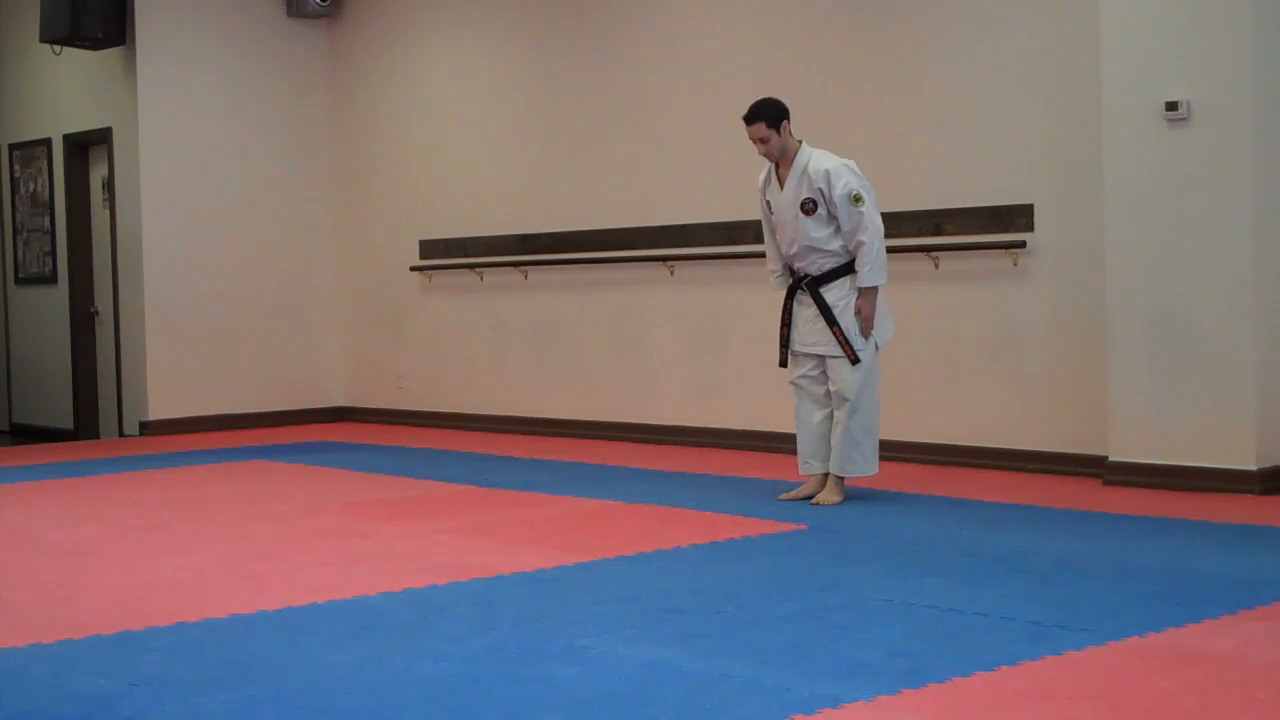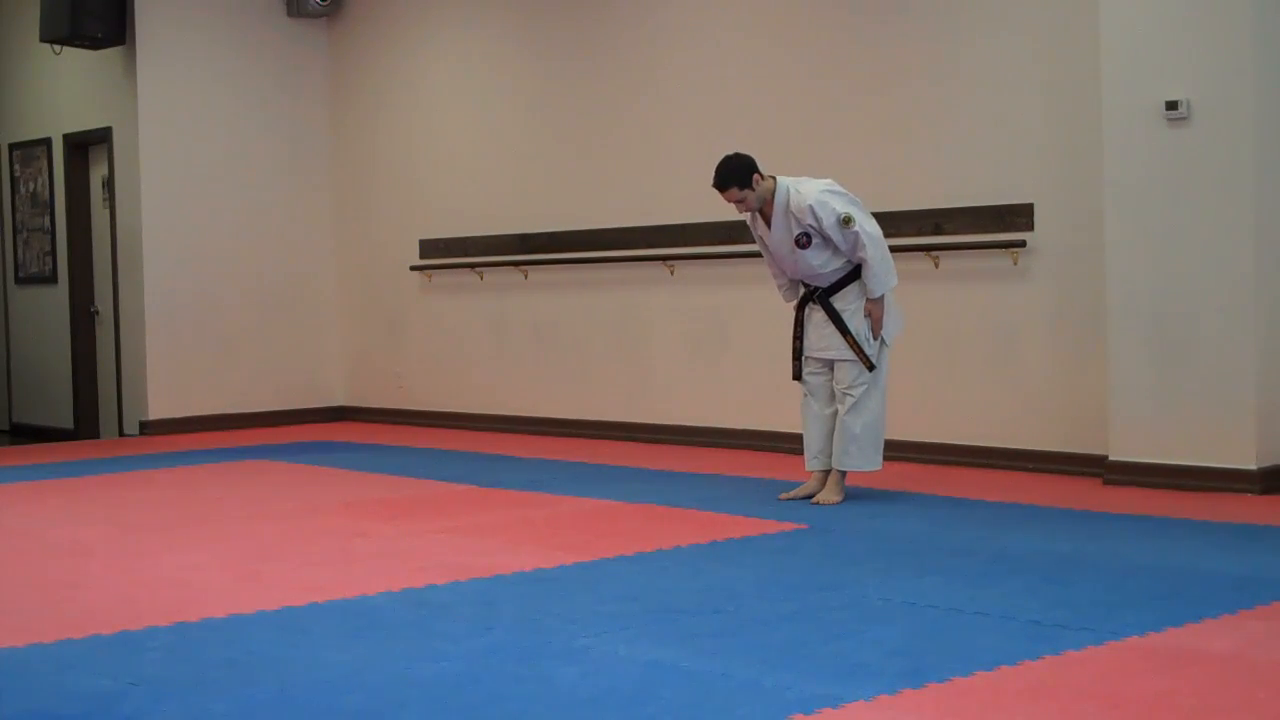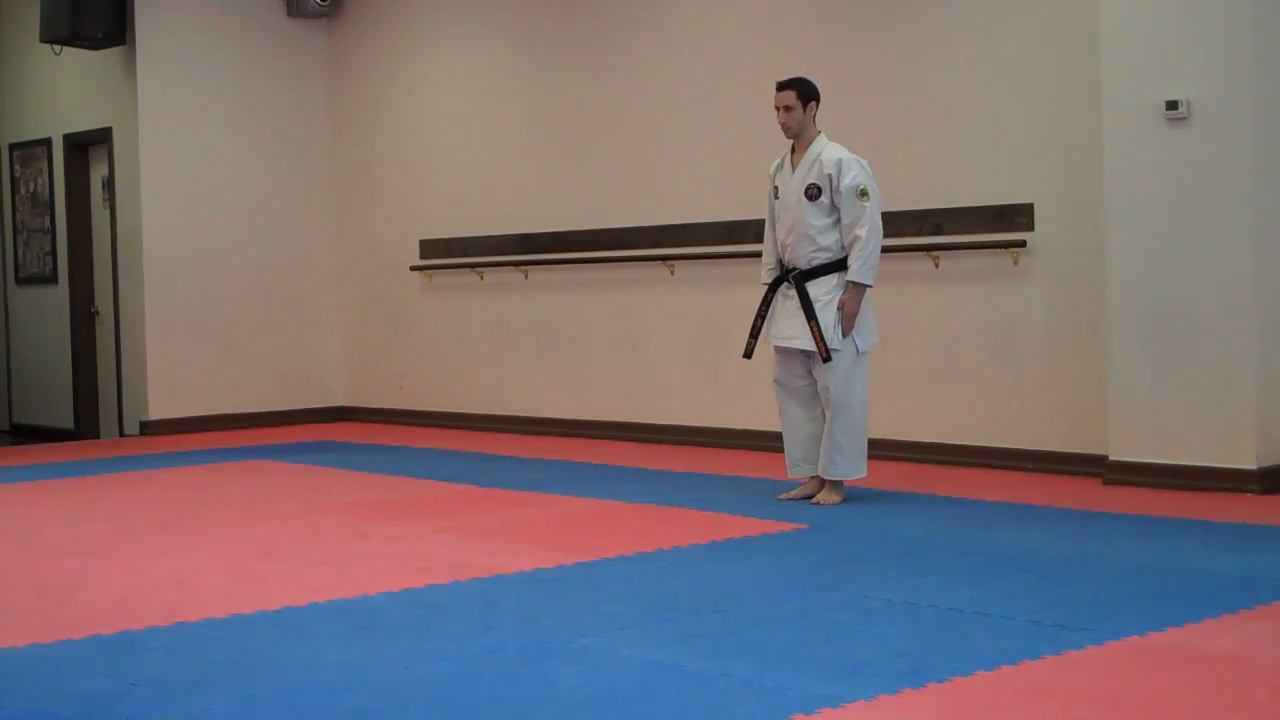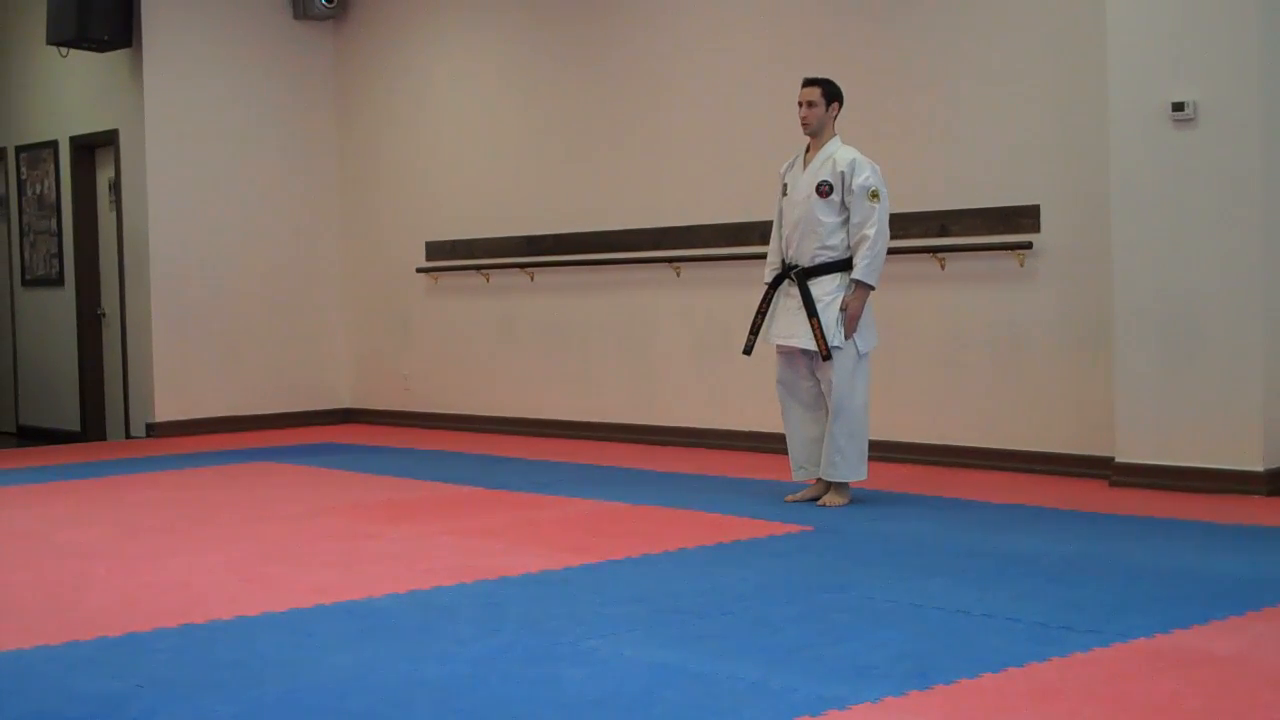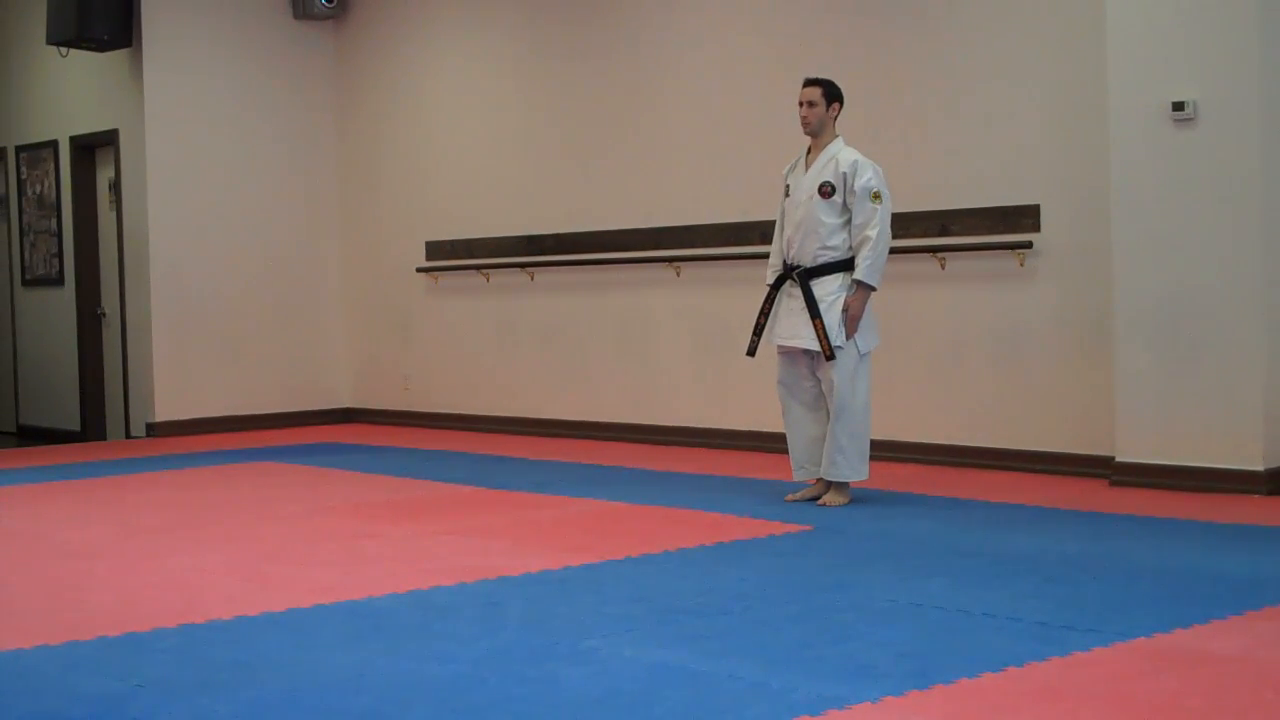
dt=1s
person 1, frame 1
left shoulder: (831, 170)
right shoulder: (766, 181)
left elbow: (868, 233)
left wrist: (868, 294)
right wrist: (786, 292)
left hip: (844, 294)
right hip: (805, 297)
left knee: (850, 388)
right knee: (808, 388)
left ankle: (838, 479)
right ankle: (816, 474)
person 1, frame 2
left shoulder: (812, 200)
right shoulder: (756, 217)
left elbow: (868, 240)
left wrist: (876, 299)
right wrist: (799, 302)
left hip: (855, 296)
right hip: (817, 303)
left knee: (854, 387)
right knee: (815, 388)
left ankle: (838, 477)
right ankle: (819, 474)
person 1, frame 3
left shoulder: (841, 163)
right shoulder: (779, 169)
left elbow: (866, 231)
left wrist: (855, 292)
right wrist: (772, 285)
left hip: (832, 292)
right hip: (791, 293)
left knee: (837, 390)
right knee: (792, 389)
left ankle: (835, 479)
right ankle: (811, 476)
person 1, frame 4
left shoulder: (853, 165)
right shoulder: (790, 169)
left elbow: (872, 233)
left wrist: (859, 294)
right wrist: (773, 285)
left hip: (835, 293)
right hip: (794, 294)
left knee: (840, 389)
right knee: (796, 389)
left ankle: (840, 481)
right ankle: (816, 476)
person 1, frame 5
left shoulder: (854, 166)
right shoulder: (792, 171)
left elbow: (874, 234)
left wrist: (860, 294)
right wrist: (775, 286)
left hip: (835, 293)
right hip: (795, 294)
left knee: (841, 389)
right knee: (796, 389)
left ankle: (840, 480)
right ankle: (815, 476)
